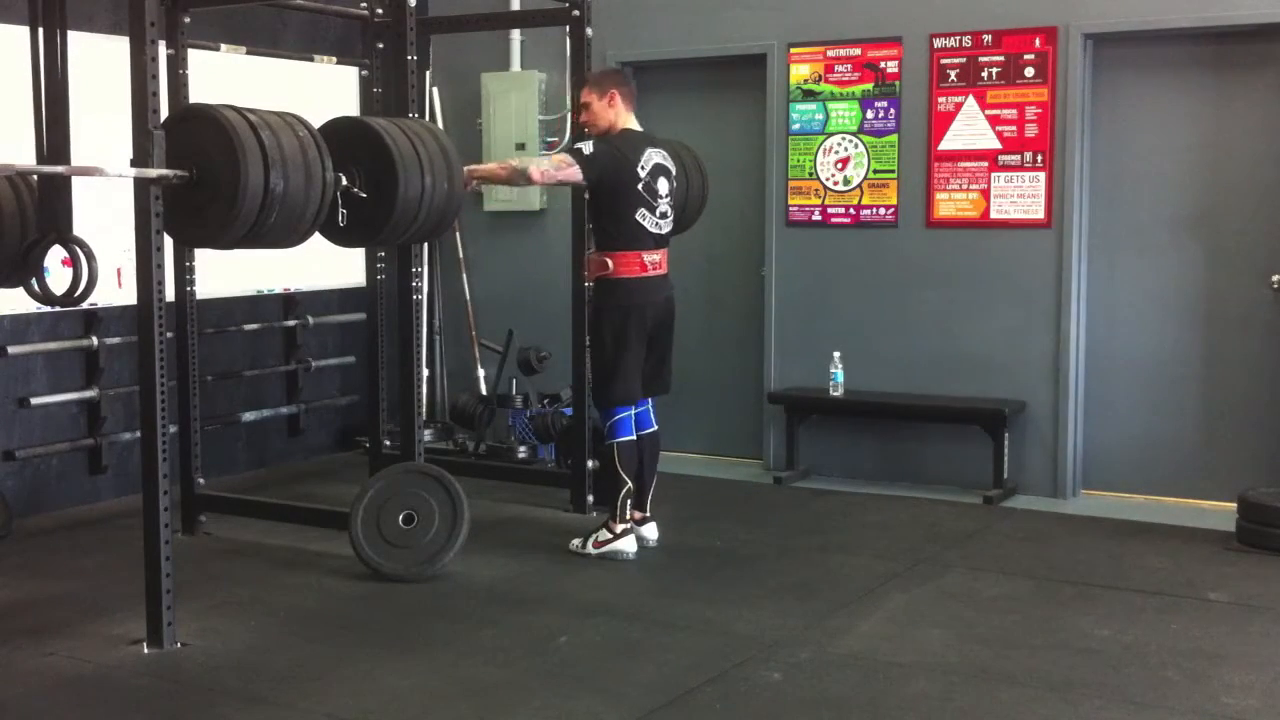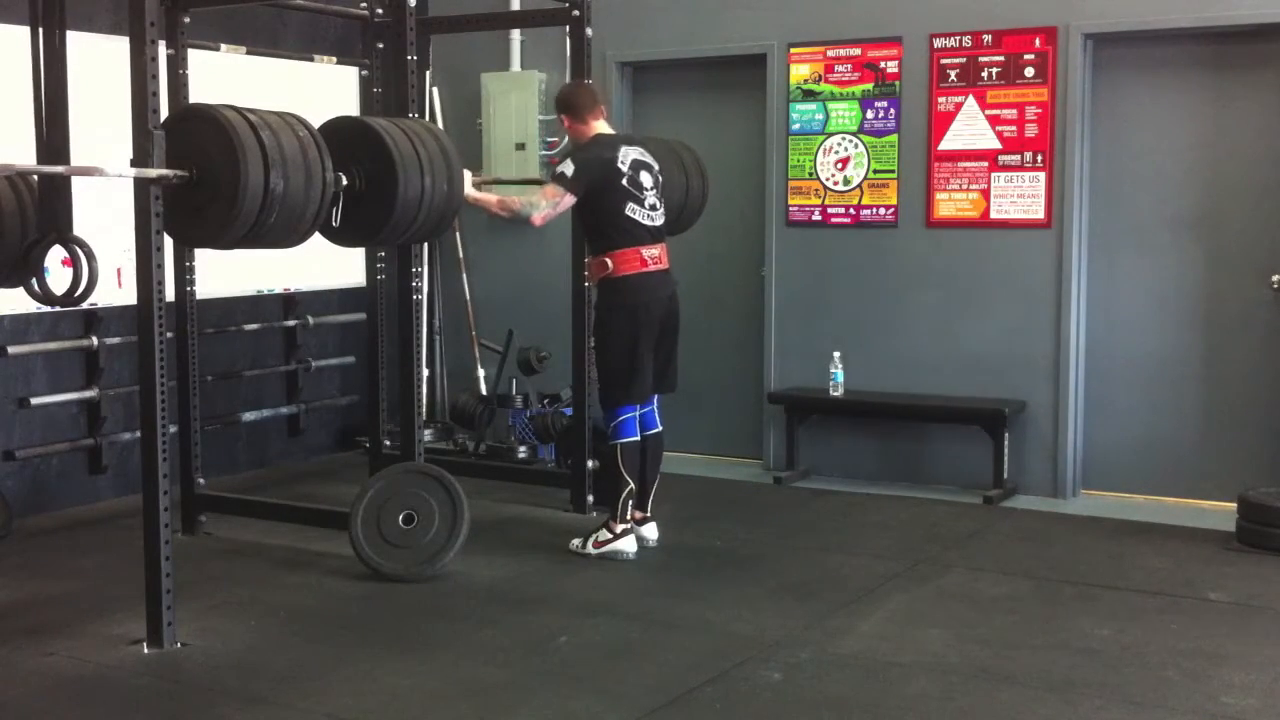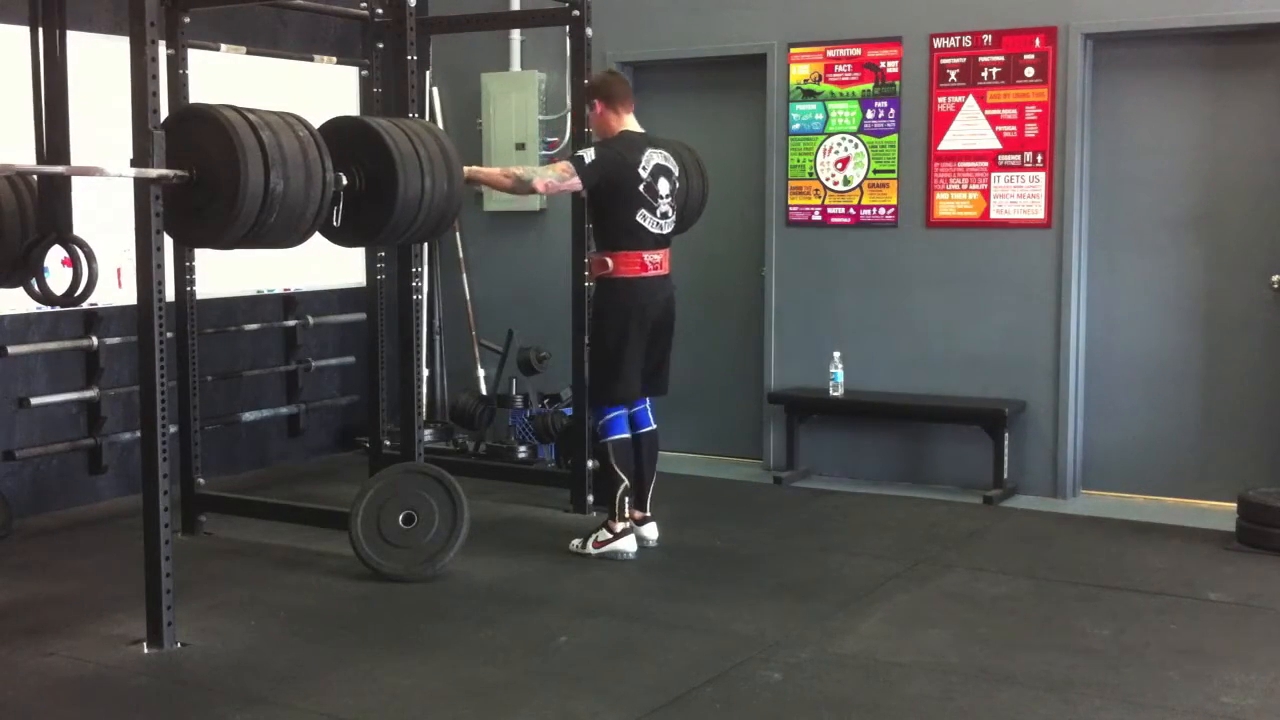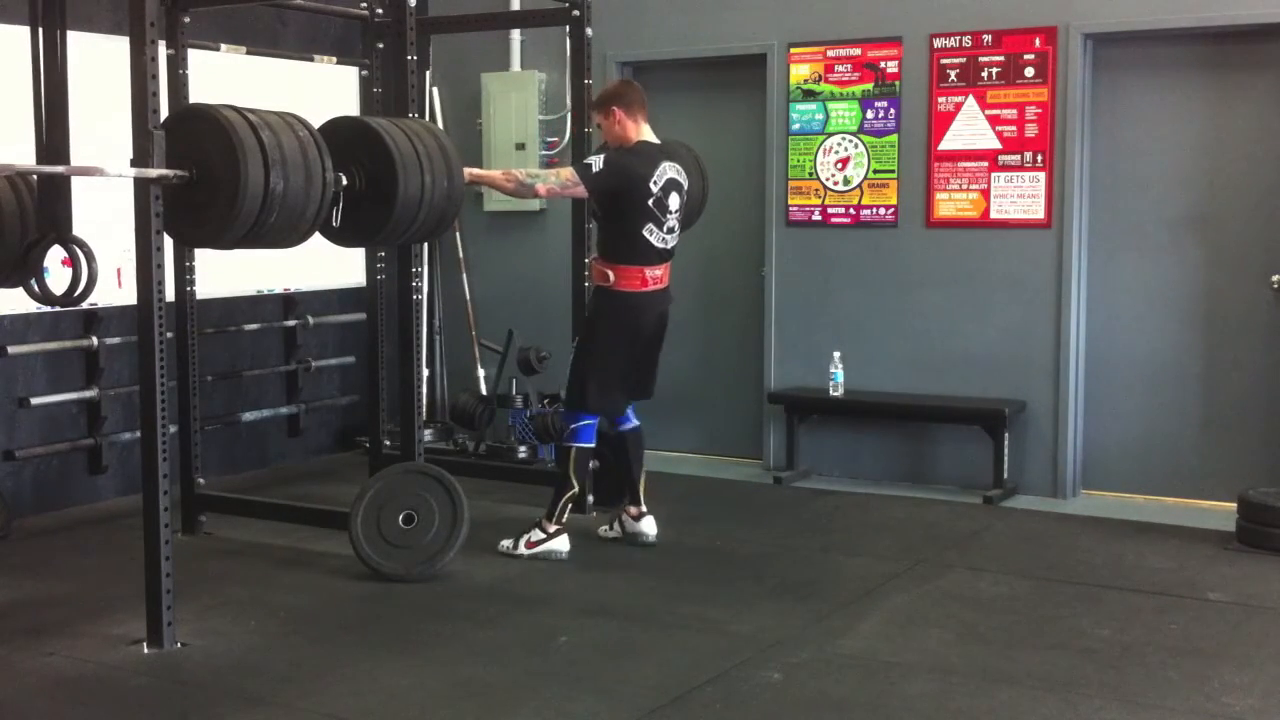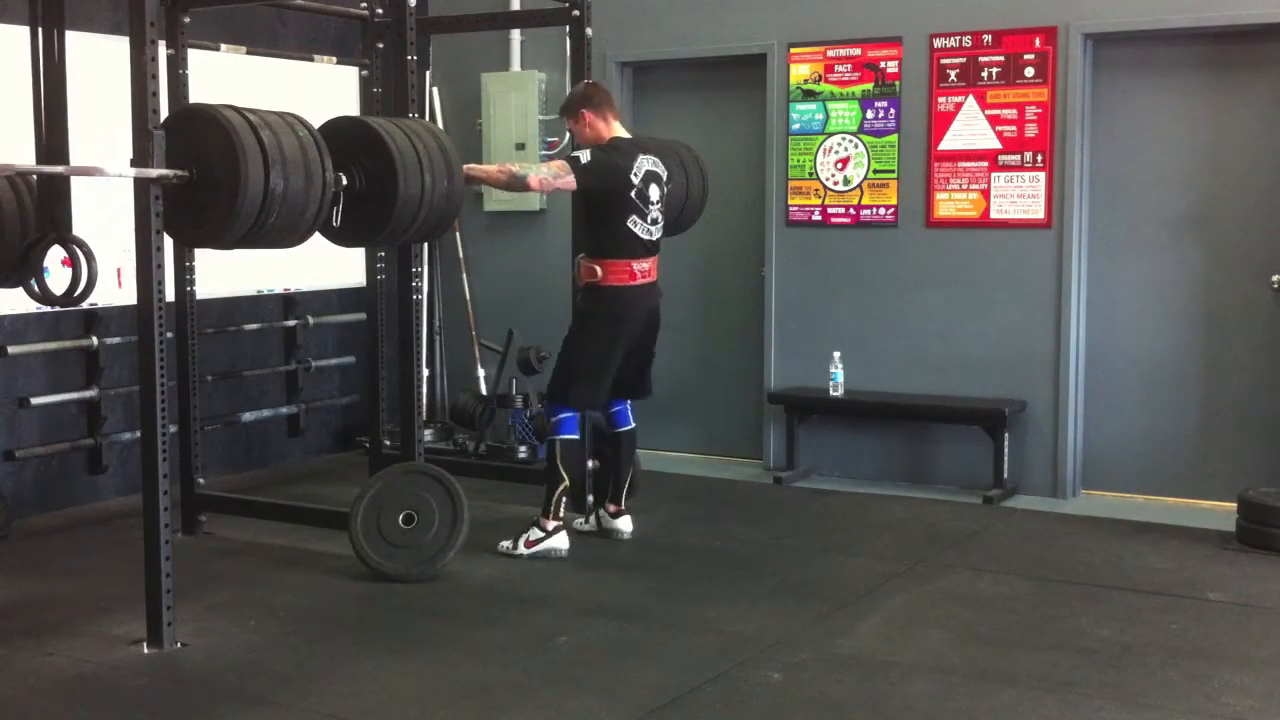
dt=0.4s
person 1, frame 1
left shoulder: (609, 150)
right shoulder: (658, 153)
left elbow: (535, 170)
left wrist: (470, 172)
left hip: (623, 293)
right hip: (656, 289)
left knee: (617, 407)
right knee: (641, 404)
left ankle: (619, 529)
right ankle: (642, 517)
person 1, frame 2
left shoulder: (588, 159)
right shoulder: (638, 151)
left elbow: (535, 212)
left wrist: (471, 192)
left hip: (626, 291)
right hip: (661, 285)
left knee: (622, 407)
right knee: (646, 403)
left ankle: (619, 529)
right ankle: (642, 516)
person 1, frame 3
left shoulder: (610, 155)
right shoulder: (662, 155)
left elbow: (538, 181)
left wrist: (469, 172)
left hip: (624, 292)
right hip: (659, 289)
left knee: (608, 410)
right knee: (637, 403)
left ankle: (618, 529)
right ankle: (641, 516)
person 1, frame 4
left shoulder: (621, 164)
right shoulder: (673, 165)
left elbow: (540, 184)
left wrist: (473, 174)
right wrist: (600, 192)
left hip: (620, 302)
right hip: (654, 301)
left knee: (582, 411)
right knee: (618, 405)
left ankle: (552, 530)
right ankle: (637, 514)
person 1, frame 5
left shoulder: (603, 160)
right shoulder: (650, 157)
left elbow: (533, 177)
left wrist: (468, 171)
left hip: (610, 299)
right hip: (644, 296)
left knee: (564, 404)
right knee: (618, 401)
left ankle: (549, 527)
right ankle: (615, 511)
